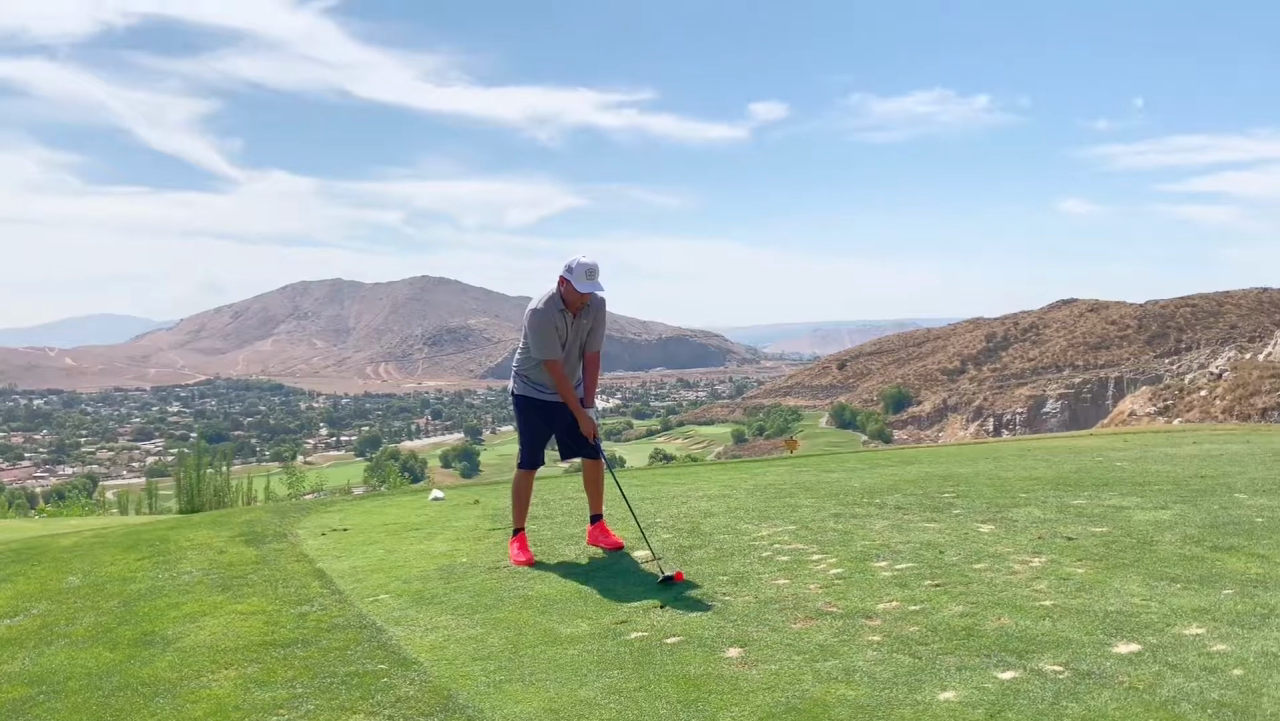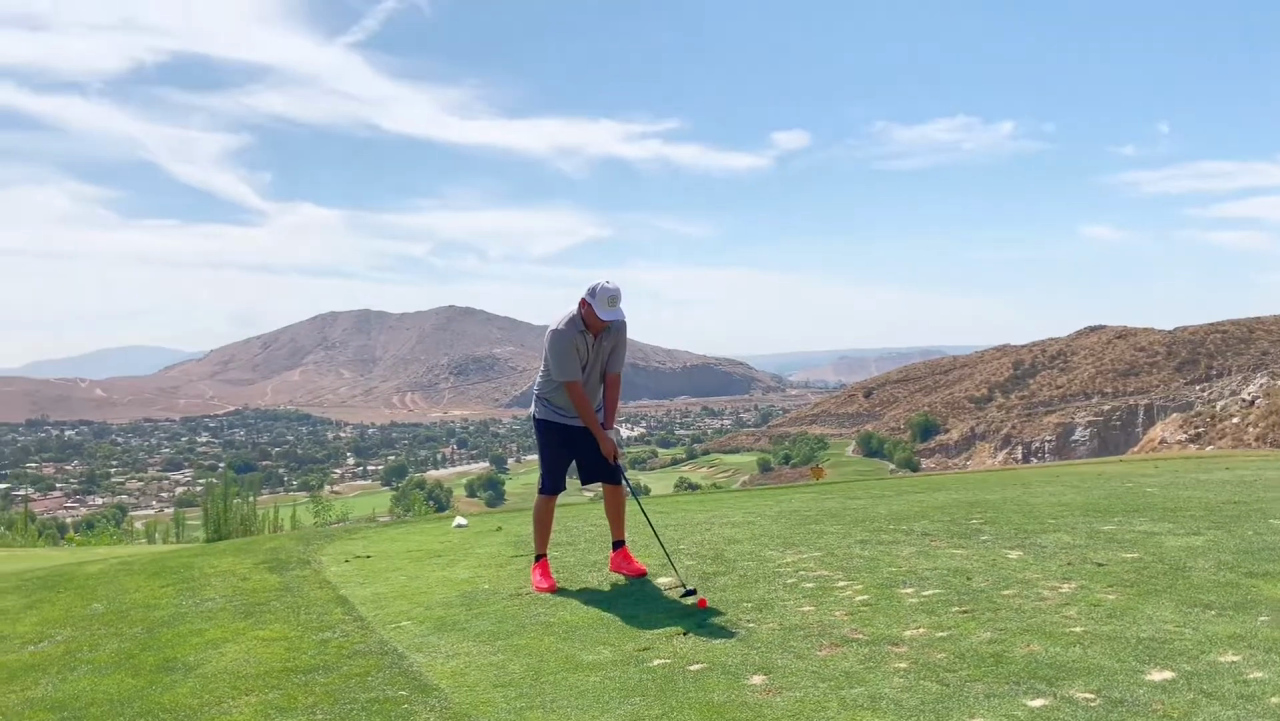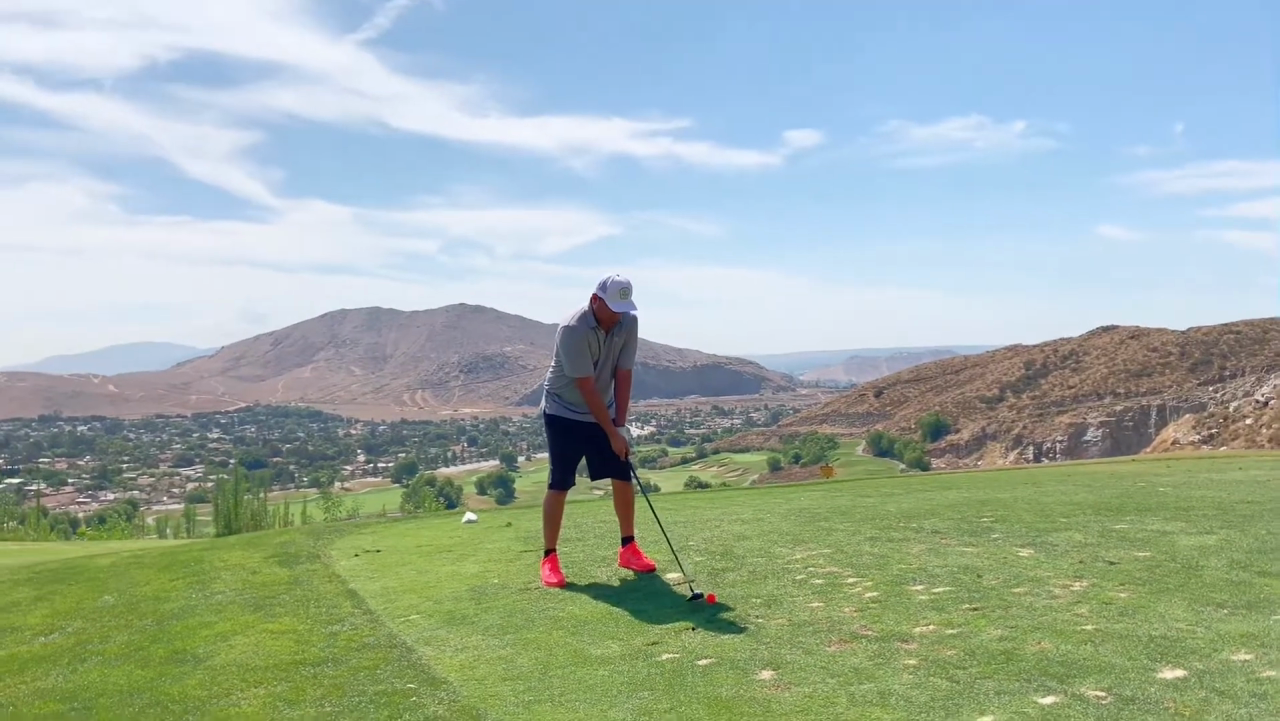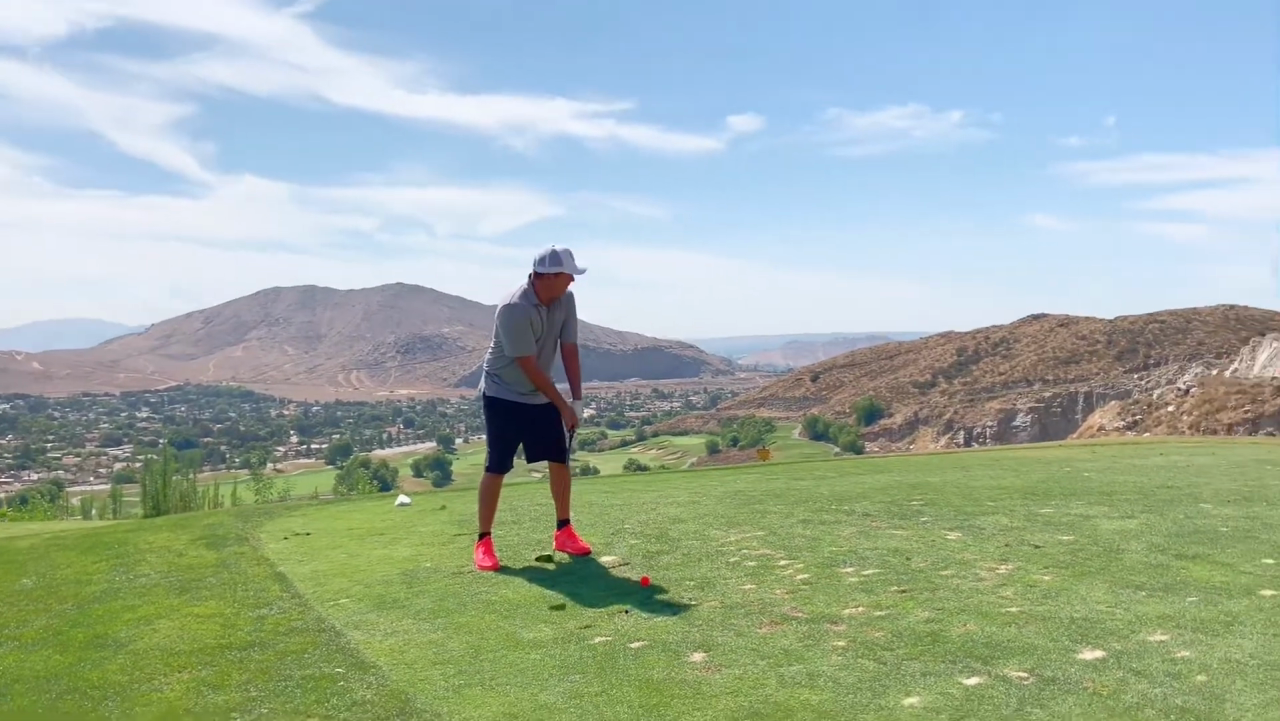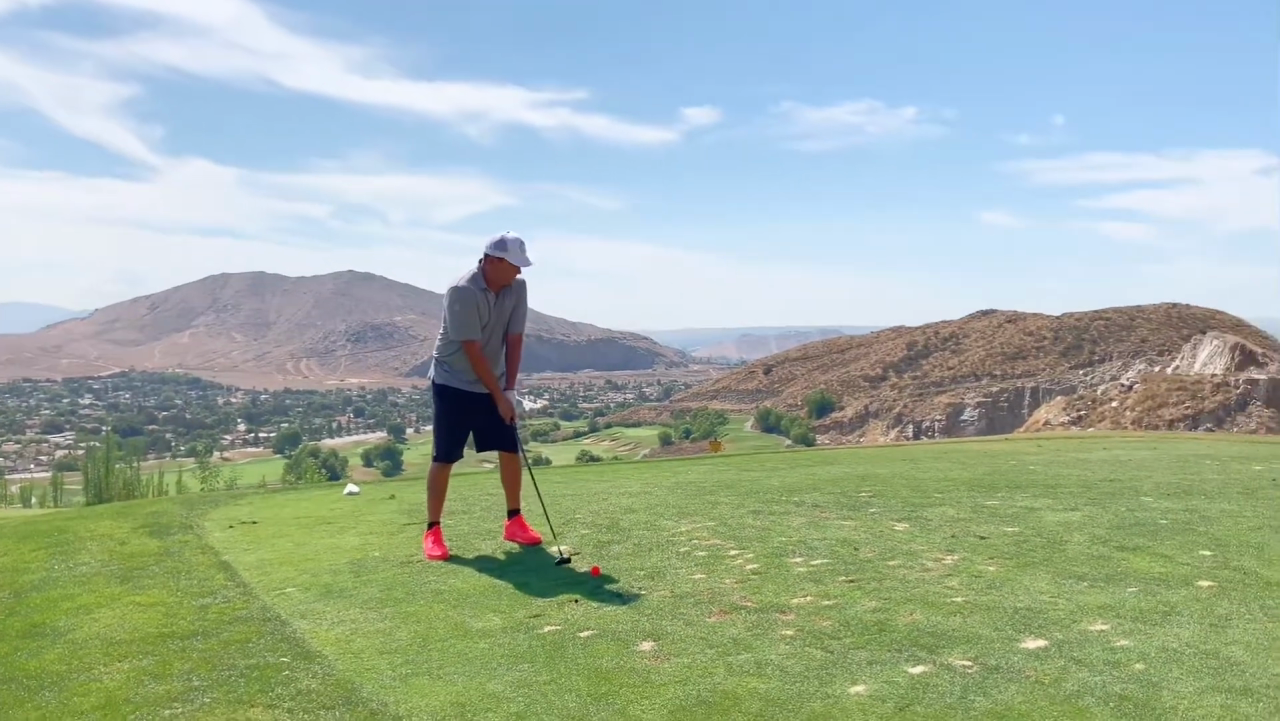
dt=0.5s
person 1, frame 1
left shoulder: (596, 305)
right shoulder: (540, 312)
left elbow: (591, 357)
right elbow: (555, 370)
left wrist: (589, 406)
right wrist: (580, 416)
left hip: (571, 391)
right hip: (533, 392)
left knee: (593, 455)
right knee: (529, 463)
left ankle: (596, 526)
right ankle: (517, 537)
person 1, frame 2
left shoulder: (617, 327)
right shoulder: (561, 333)
left elbow: (612, 379)
right elbow: (575, 391)
left wrist: (609, 428)
right wrist: (600, 436)
left hip: (593, 415)
right hip: (554, 417)
left knee: (614, 480)
right knee: (550, 489)
left ankle: (619, 552)
right ankle: (540, 563)
person 1, frame 3
left shoulder: (629, 323)
right shoulder: (572, 330)
left elbow: (623, 376)
right elbow: (587, 388)
left wrist: (620, 425)
right wrist: (612, 433)
left hip: (603, 411)
right hip: (564, 413)
left knee: (623, 476)
right knee: (560, 484)
left ankle: (628, 548)
right ankle: (549, 558)
person 1, frame 4
left shoulder: (566, 300)
right shoulder: (514, 309)
left elbow: (569, 349)
right elbow: (530, 367)
left wrist: (577, 399)
right wrist: (563, 406)
left hip: (541, 395)
right hip: (503, 395)
left knee: (560, 459)
right knee: (497, 467)
left ankle: (564, 530)
right ankle: (483, 541)
person 1, frame 5
left shoulder: (518, 288)
right shoulder: (461, 292)
left elbow: (514, 340)
right elbow: (472, 351)
left wrist: (510, 390)
right wrist: (498, 396)
left hip: (493, 383)
right hip: (453, 384)
left knee: (510, 449)
right knee: (444, 457)
left ankle: (514, 520)
right ankle: (433, 531)
